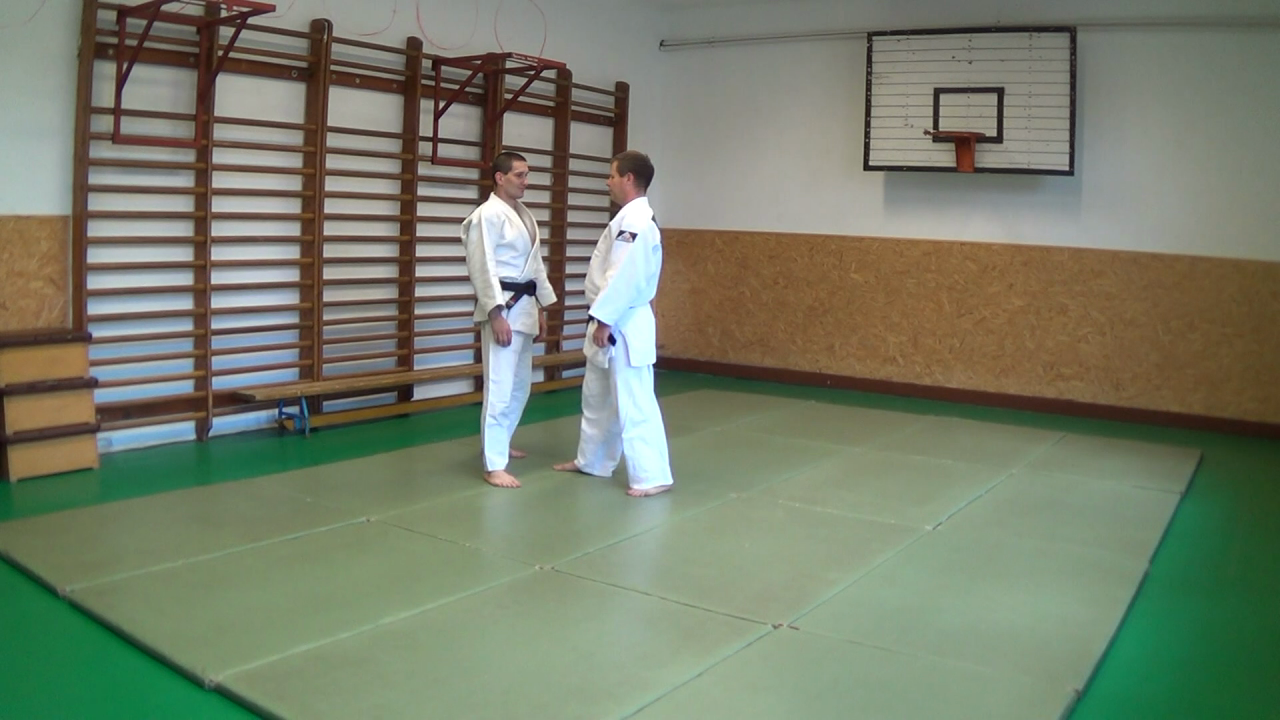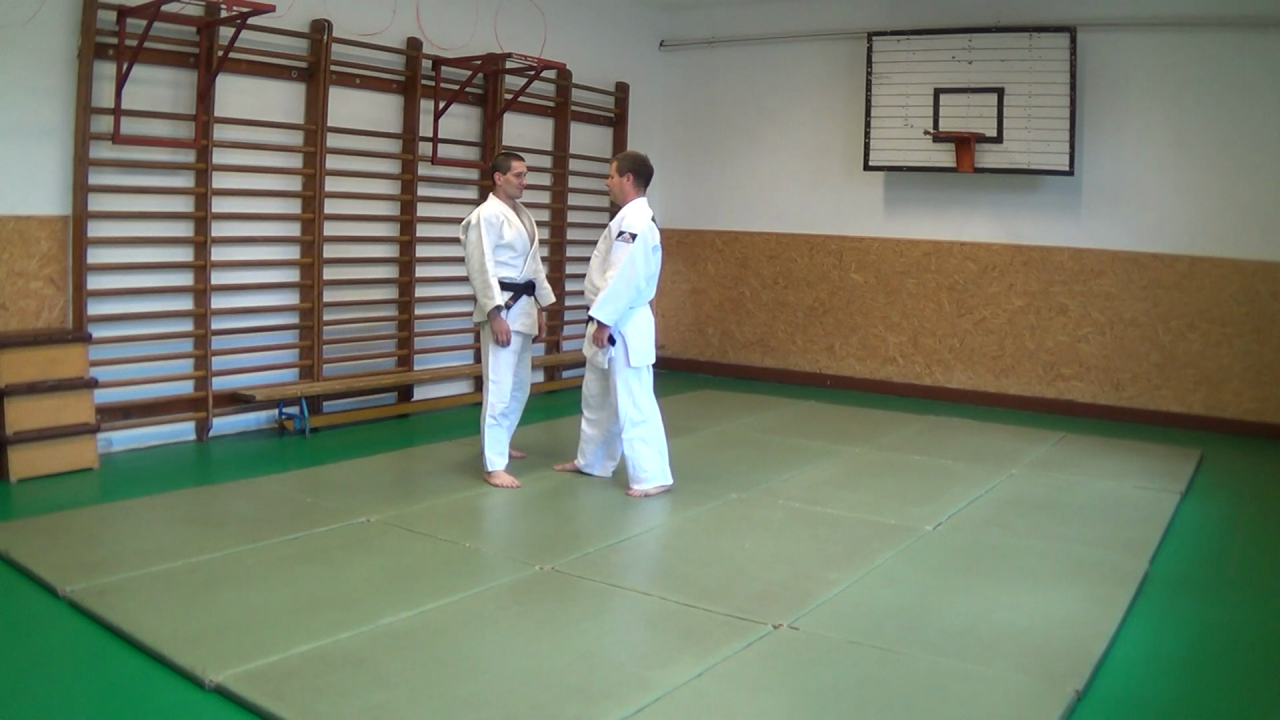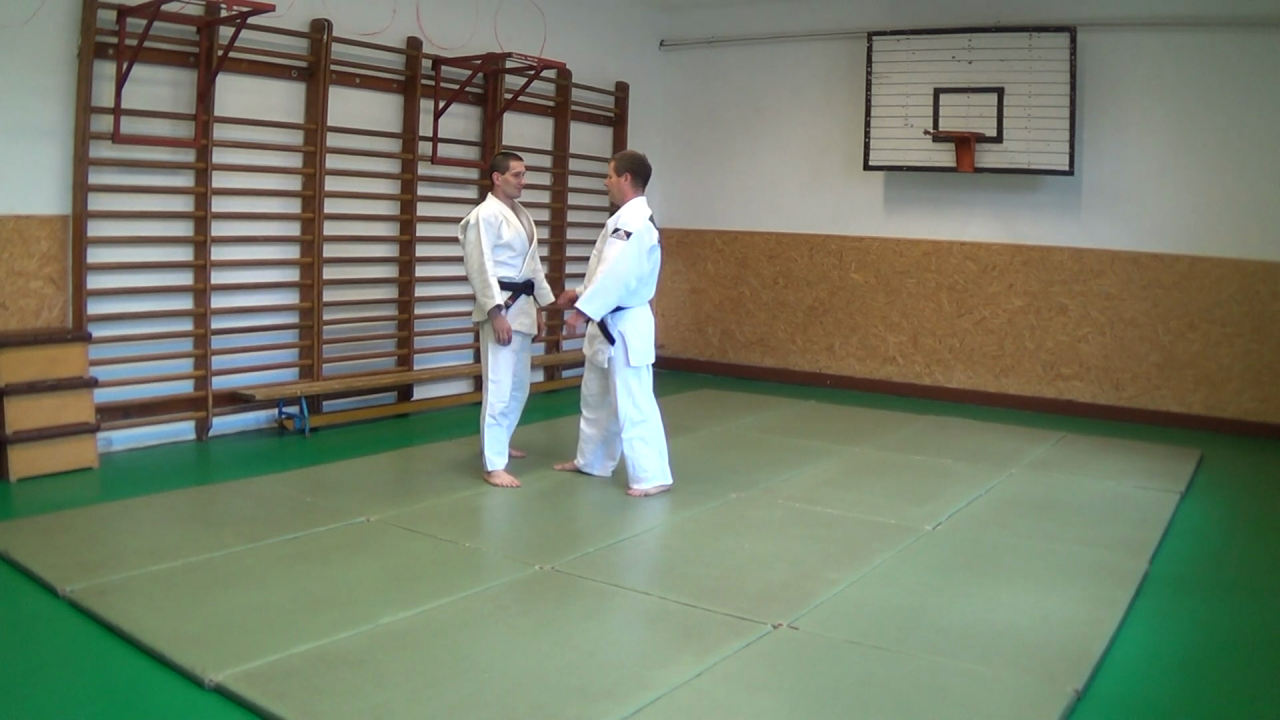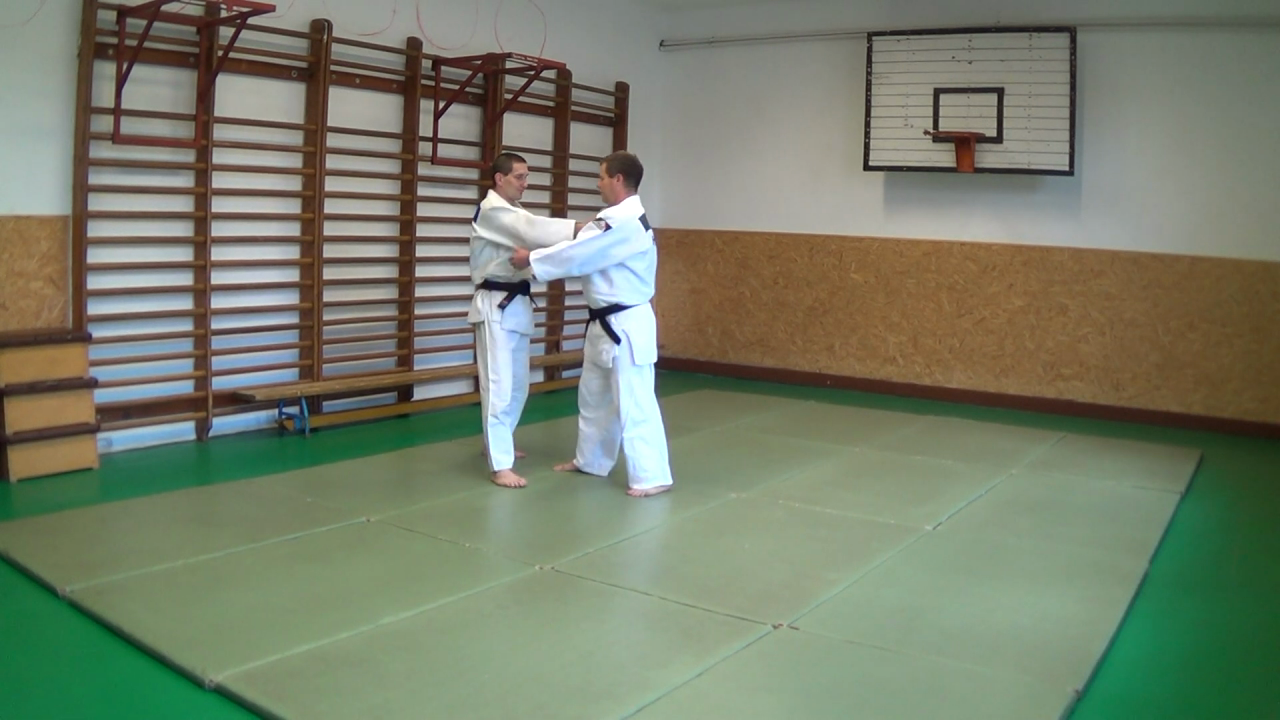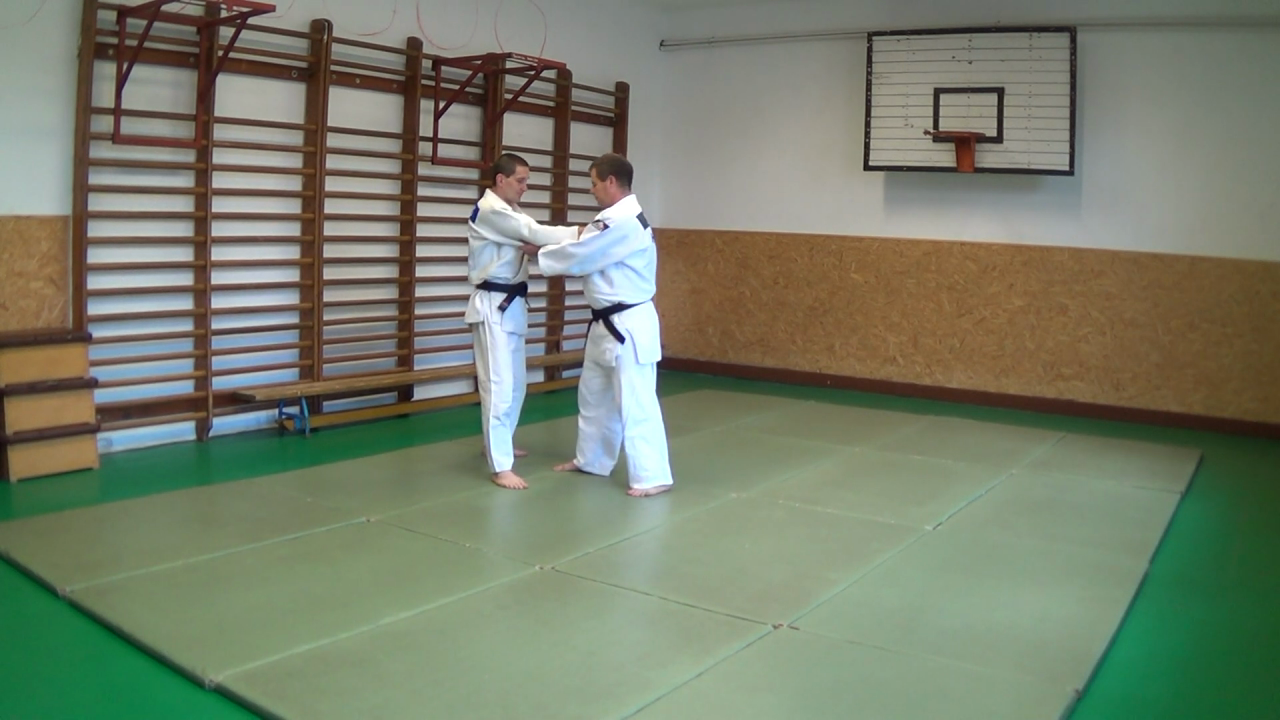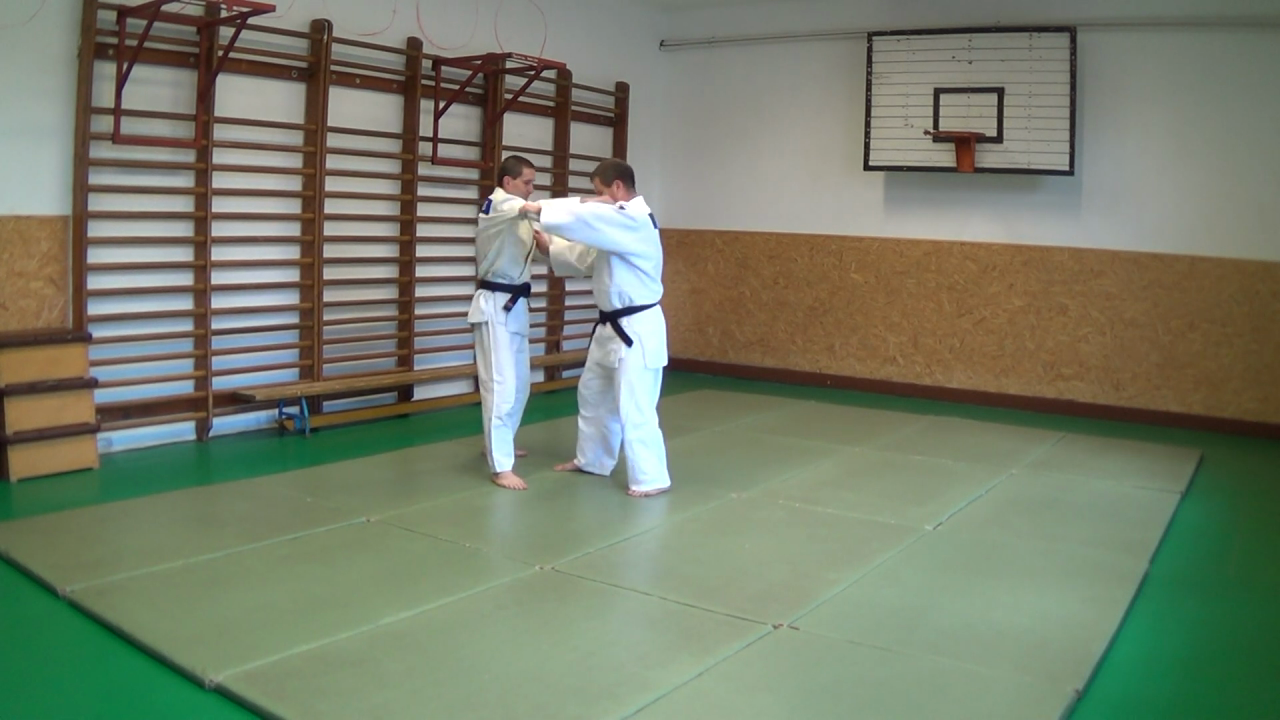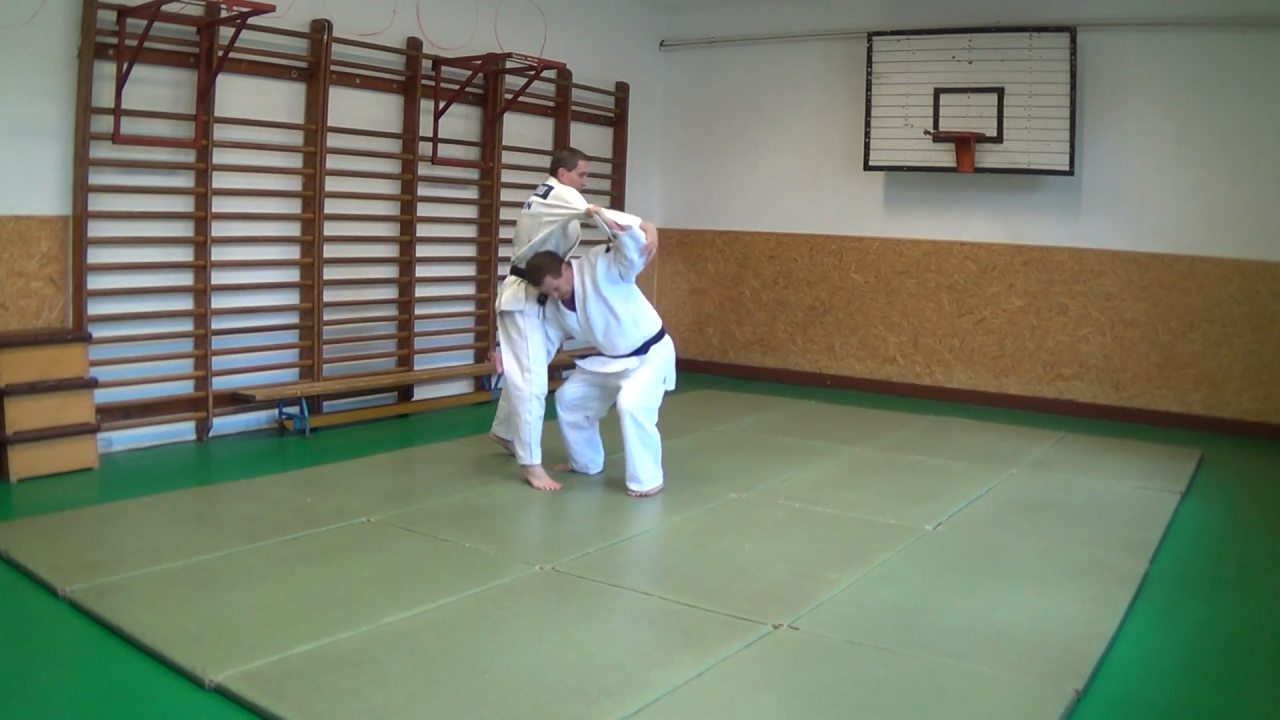
dt=0.5s
person 1, frame 1
left shoulder: (524, 215)
right shoulder: (487, 215)
right elbow: (482, 269)
left wrist: (541, 308)
right wrist: (496, 314)
left hip: (524, 305)
right hip: (502, 307)
left knee: (519, 384)
right knee: (500, 386)
left ankle: (500, 443)
right ankle: (494, 465)
person 1, frame 2
left shoulder: (523, 215)
right shoulder: (486, 216)
right elbow: (481, 269)
left wrist: (540, 308)
right wrist: (495, 314)
left hip: (524, 306)
right hip: (501, 307)
left knee: (519, 384)
right knee: (499, 387)
left ankle: (500, 443)
right ankle: (494, 465)
person 1, frame 3
left shoulder: (521, 214)
right shoulder: (485, 216)
right elbow: (481, 269)
left wrist: (539, 307)
right wrist: (496, 313)
left hip: (523, 305)
right hip: (500, 307)
left knee: (519, 384)
right knee: (499, 386)
left ankle: (499, 443)
right ankle: (494, 465)
person 1, frame 4
left shoulder: (516, 213)
right shoulder: (492, 210)
left elbow: (540, 242)
right elbow: (537, 229)
right wrist: (580, 228)
left hip: (517, 304)
right hip: (496, 307)
left knee: (517, 384)
right knee: (499, 386)
left ankle: (497, 443)
right ankle: (500, 466)
person 1, frame 5
left shoulder: (510, 213)
right shoulder: (489, 211)
left elbow: (532, 241)
right elbow: (536, 234)
left wrist: (580, 237)
right wrist: (583, 232)
left hip: (510, 305)
right hip: (492, 307)
left knee: (514, 383)
right knee: (499, 386)
left ankle: (498, 443)
right ankle: (501, 467)
person 1, frame 6
left shoulder: (515, 212)
right shoulder: (497, 206)
left hip: (515, 307)
right hip: (495, 307)
left knee: (520, 383)
right knee: (501, 386)
left ankle: (500, 443)
right ankle: (500, 466)
person 1, frame 7
left shoulder: (547, 197)
right shoulder: (556, 194)
left elbow: (562, 246)
right elbow: (593, 211)
left hip: (536, 295)
right hip: (524, 297)
left knee: (520, 371)
right knee: (531, 378)
left ankle: (503, 432)
right ankle: (530, 463)
person 2, frame 1
left shoulder: (634, 220)
right shoulder: (631, 218)
left elbow: (624, 278)
left wrist: (604, 321)
left hip: (624, 326)
right hip: (615, 322)
left knee: (634, 403)
right knee: (598, 397)
left ankle: (652, 476)
right ankle: (592, 460)
person 2, frame 2
left shoulder: (634, 221)
right shoulder: (630, 218)
left elbow: (624, 278)
left wrist: (603, 320)
left hip: (623, 326)
right hip: (614, 323)
left knee: (633, 404)
right knee: (597, 397)
left ankle: (651, 476)
right ankle: (591, 461)
person 2, frame 3
left shoulder: (631, 220)
right shoulder: (631, 218)
left elbow: (615, 274)
left wrist: (584, 311)
right wrist: (581, 295)
left hip: (623, 325)
right hip: (611, 323)
left knee: (633, 404)
right knee: (596, 397)
left ankle: (651, 476)
right ankle: (591, 460)
person 2, frame 4
left shoulder: (622, 222)
right shoulder: (625, 218)
left elbow: (577, 256)
right elbow: (586, 252)
left wrist: (531, 258)
right wrist: (541, 252)
left hip: (626, 325)
right hip: (608, 324)
left knee: (634, 402)
right knee: (595, 396)
left ankle: (651, 476)
right ankle: (591, 460)
person 2, frame 5
left shoulder: (621, 222)
right shoulder: (622, 218)
left elbow: (578, 256)
right elbow: (588, 256)
left wrist: (539, 253)
right wrist: (547, 251)
left hip: (629, 325)
right hip: (608, 323)
left knee: (635, 402)
right knee: (594, 395)
left ankle: (651, 476)
right ankle: (591, 459)
person 2, frame 6
left shoulder: (634, 219)
right shoulder: (617, 221)
left elbow: (581, 217)
right elbow: (585, 256)
left wrist: (542, 210)
right wrist: (551, 250)
left hip: (637, 329)
right hip: (613, 327)
left knee: (634, 407)
right knee: (594, 393)
left ankle: (650, 478)
right ankle: (592, 460)
person 2, frame 7
left shoulder: (600, 264)
right shoulder: (556, 303)
left elbow: (633, 246)
left wrist: (607, 218)
left hip: (650, 353)
right hip: (609, 358)
left knee: (632, 405)
right knee: (569, 398)
left ankle: (646, 479)
right ankle: (586, 462)
